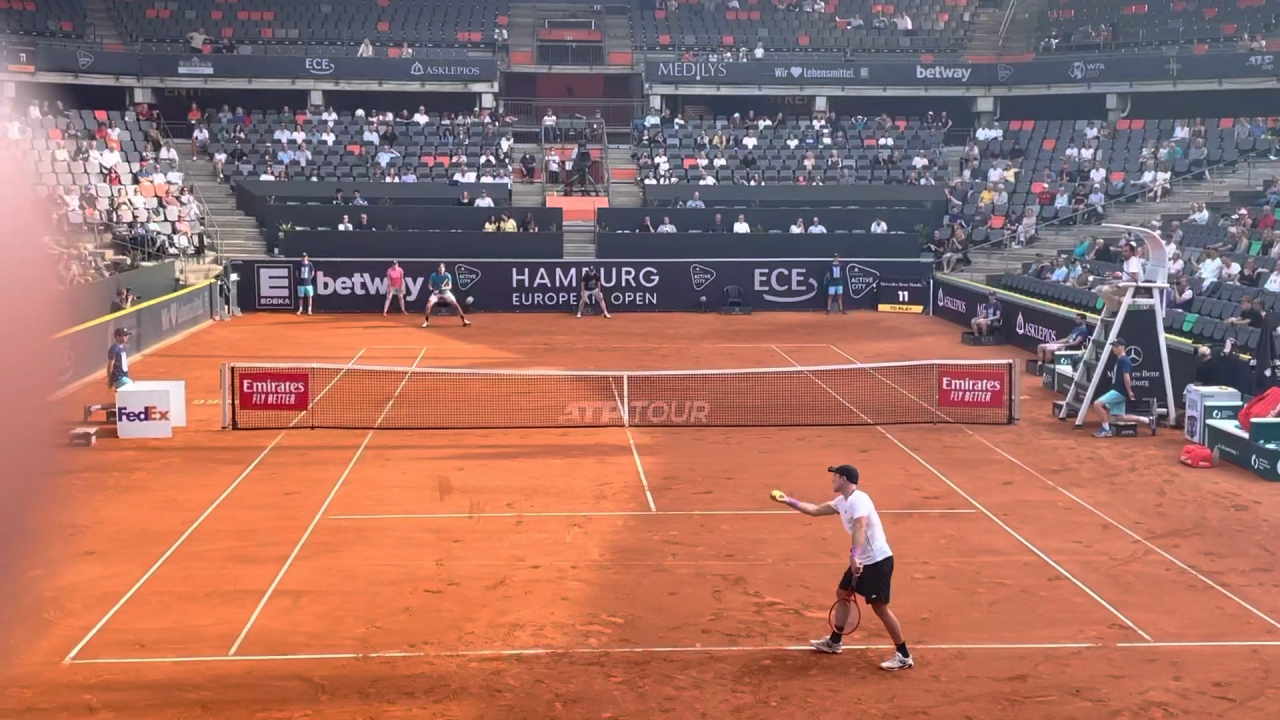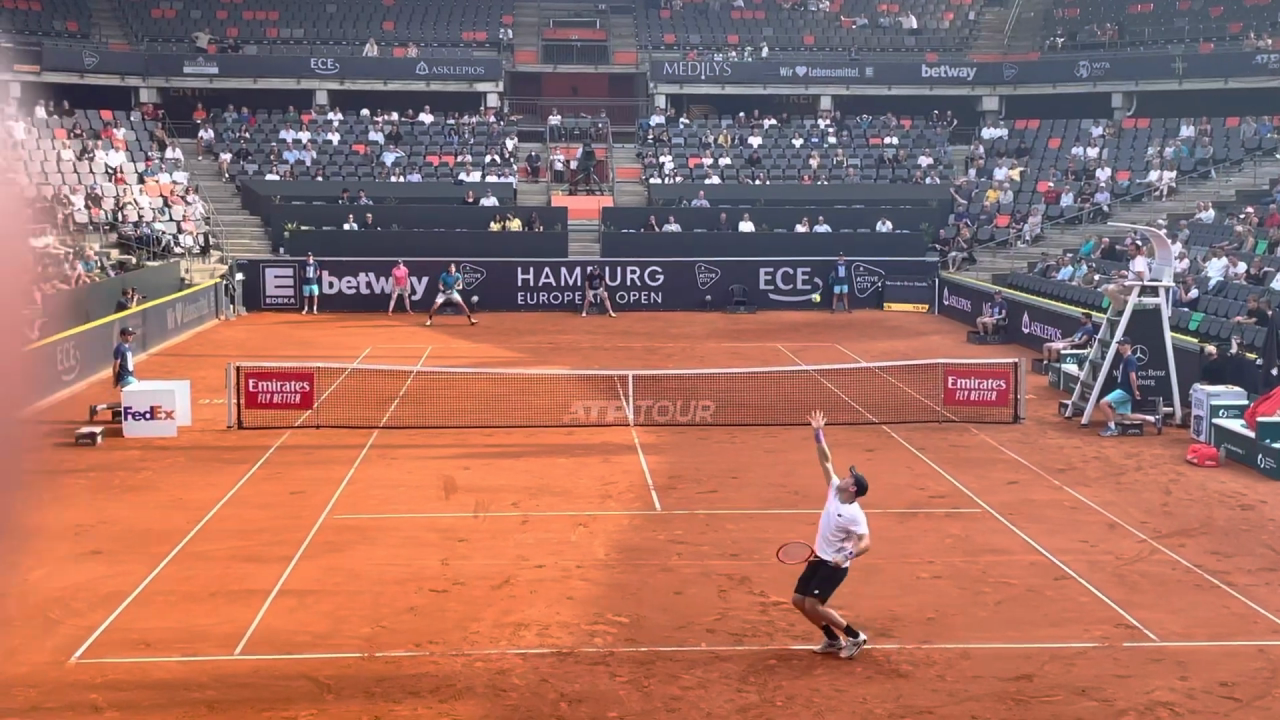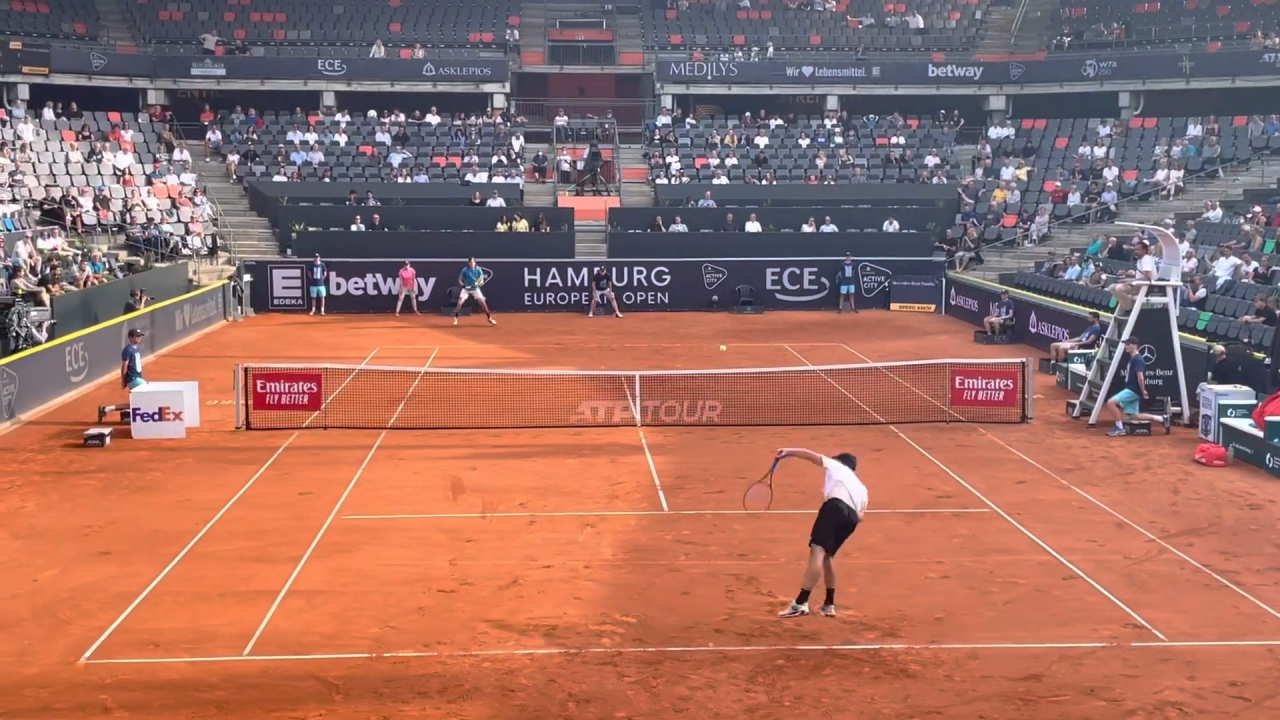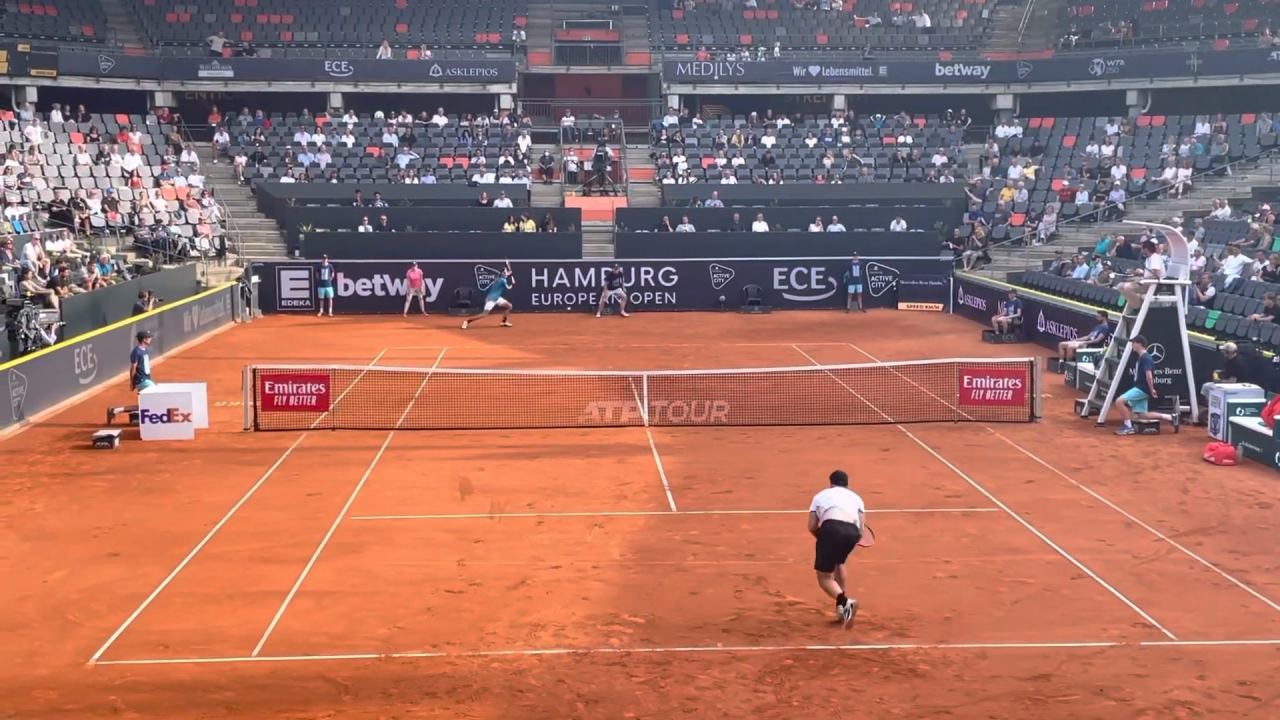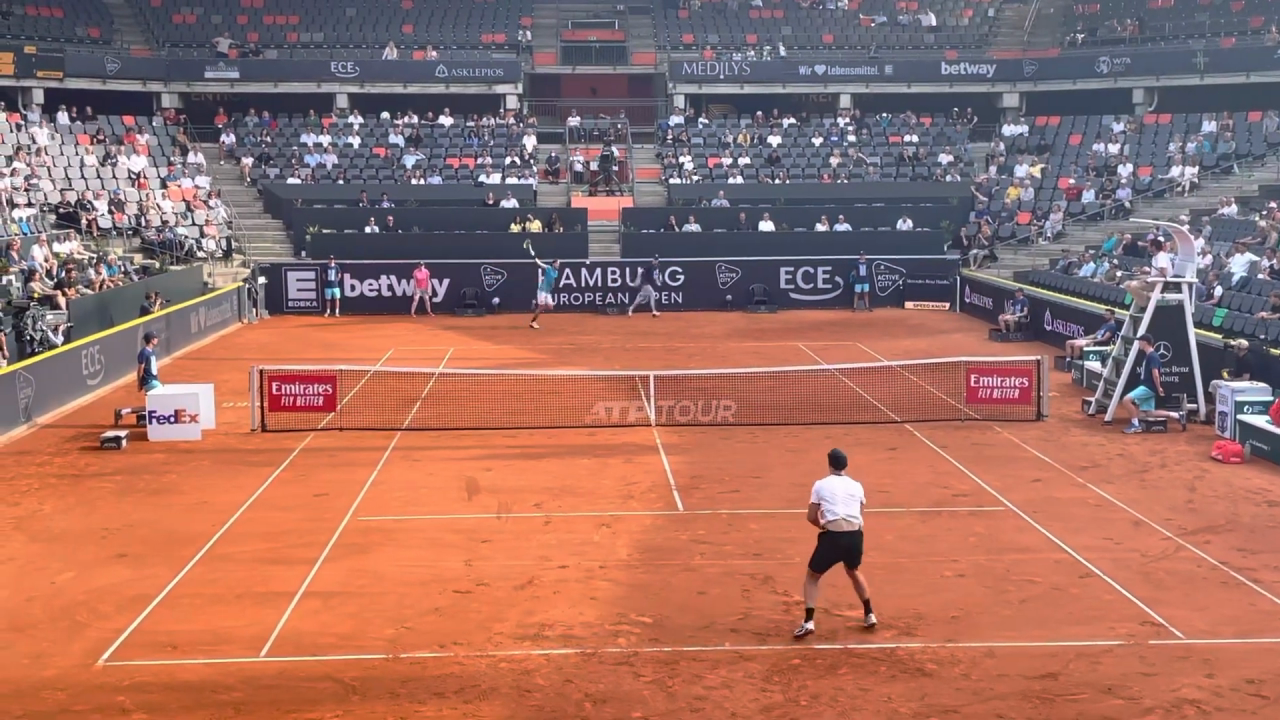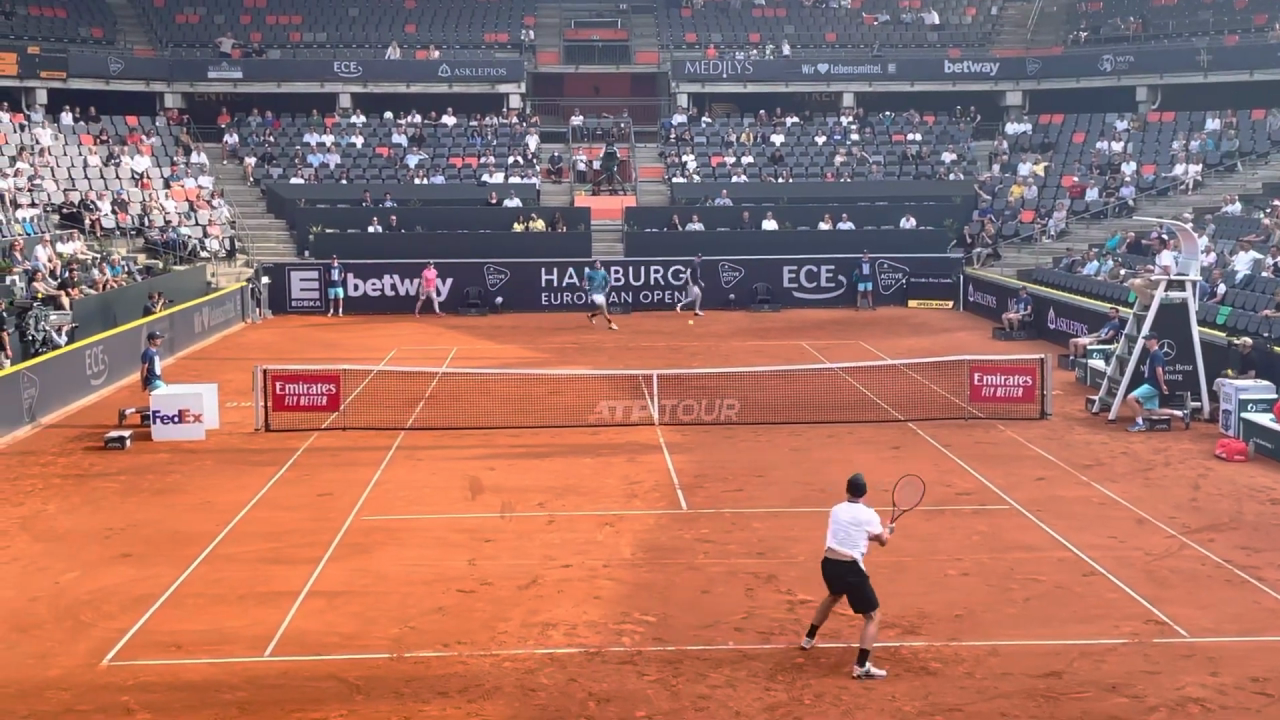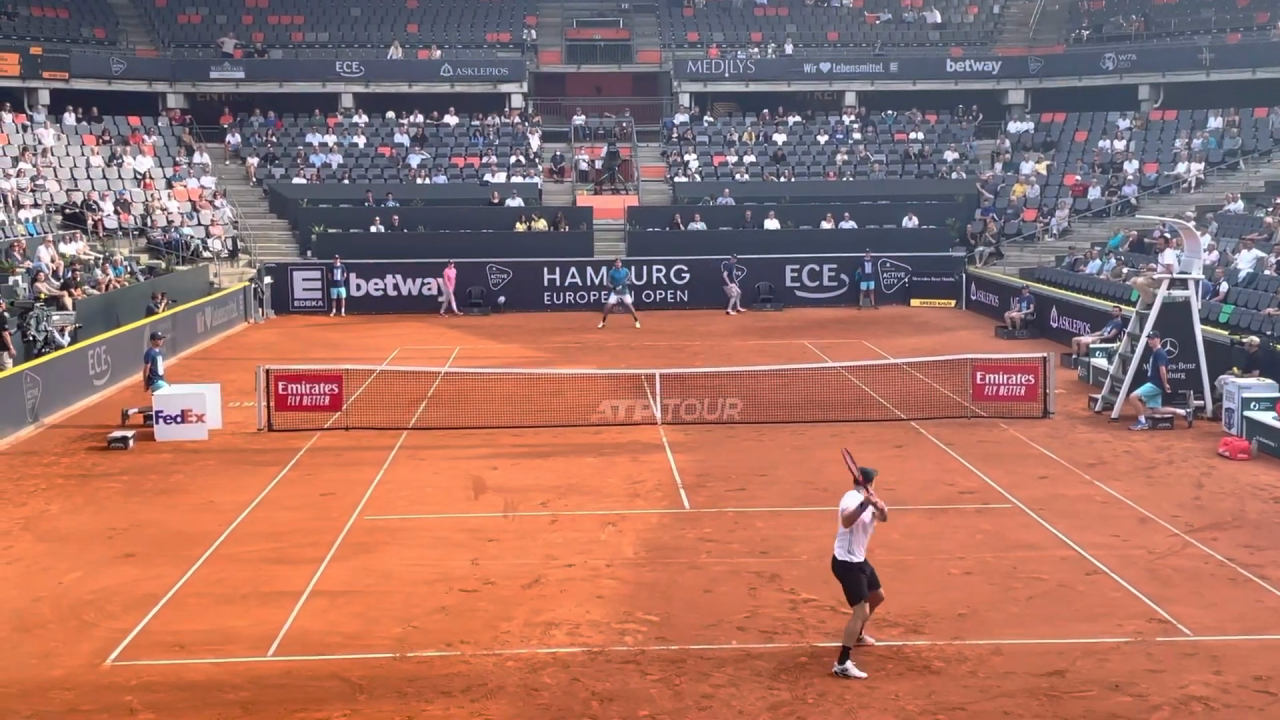
dt=0.5s
person 1, frame 1
left shoulder: (859, 499)
right shoulder: (842, 501)
left elbow: (860, 530)
right elbow: (816, 510)
left wrist: (854, 557)
right wrist: (789, 501)
left hip: (877, 560)
right hip: (861, 560)
left knee: (880, 608)
right knee: (842, 594)
left ankle: (903, 655)
right ankle: (834, 641)
person 1, frame 2
left shoulder: (855, 515)
right shoulder: (835, 491)
left elbow: (866, 542)
right elbow: (825, 460)
left wrist: (848, 555)
right wrist: (818, 432)
left hip: (834, 566)
right hip: (819, 559)
left knee: (812, 605)
right knee: (798, 600)
left ankle: (855, 636)
right ankle: (833, 640)
person 1, frame 3
left shoulder: (835, 465)
right shoulder: (861, 487)
left elbow: (812, 455)
right elbow: (860, 516)
left wrist: (788, 452)
left hip: (835, 508)
right hip: (850, 517)
left knee: (817, 553)
right knee: (826, 554)
left ankle: (801, 603)
right ankle: (829, 604)
person 1, frame 4
left shoulder: (821, 495)
right shoulder: (856, 498)
left elbow: (811, 527)
left wrist: (823, 536)
left hip: (831, 528)
right hip: (852, 530)
left knee: (824, 577)
right knee: (838, 564)
left ankle: (845, 604)
right ankle: (843, 605)
person 1, frame 5
left shoulder: (821, 485)
right shoulder: (857, 486)
left elbow: (811, 517)
left hip: (833, 536)
right hip: (855, 536)
left knee: (812, 577)
right knee: (854, 572)
left ankle: (808, 622)
right ankle: (869, 615)
person 1, frame 6
left shoulder: (836, 510)
right shoulder: (869, 515)
right elbow: (882, 541)
right wrist: (887, 531)
left hip: (828, 564)
right hip: (851, 569)
left knee: (834, 597)
right knee: (872, 616)
left ankle: (809, 638)
right ankle: (862, 666)
person 1, frame 7
left shoulder: (865, 499)
right shoulder: (851, 498)
left elbow: (882, 516)
right elbow: (846, 522)
left wrist: (878, 506)
right wrist: (865, 503)
left hip: (858, 560)
right hip: (846, 563)
left knee: (877, 596)
right knee: (861, 612)
left ankle: (857, 635)
right ankle: (842, 664)
